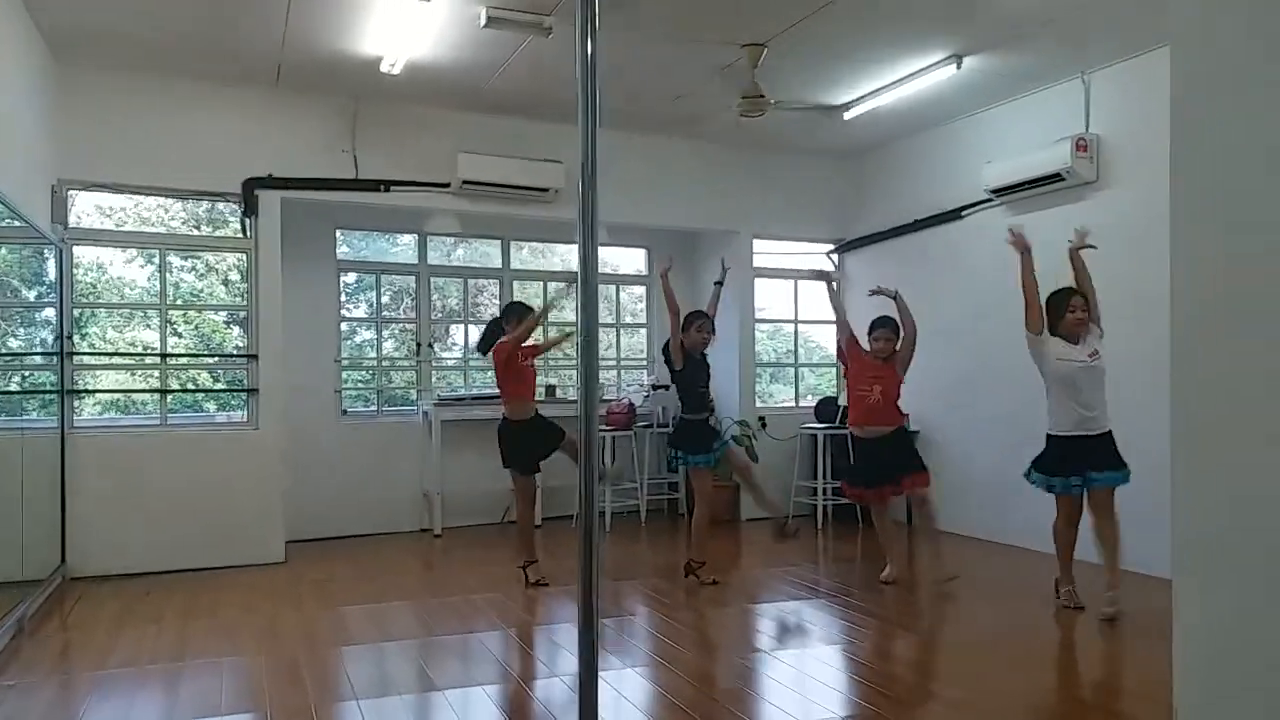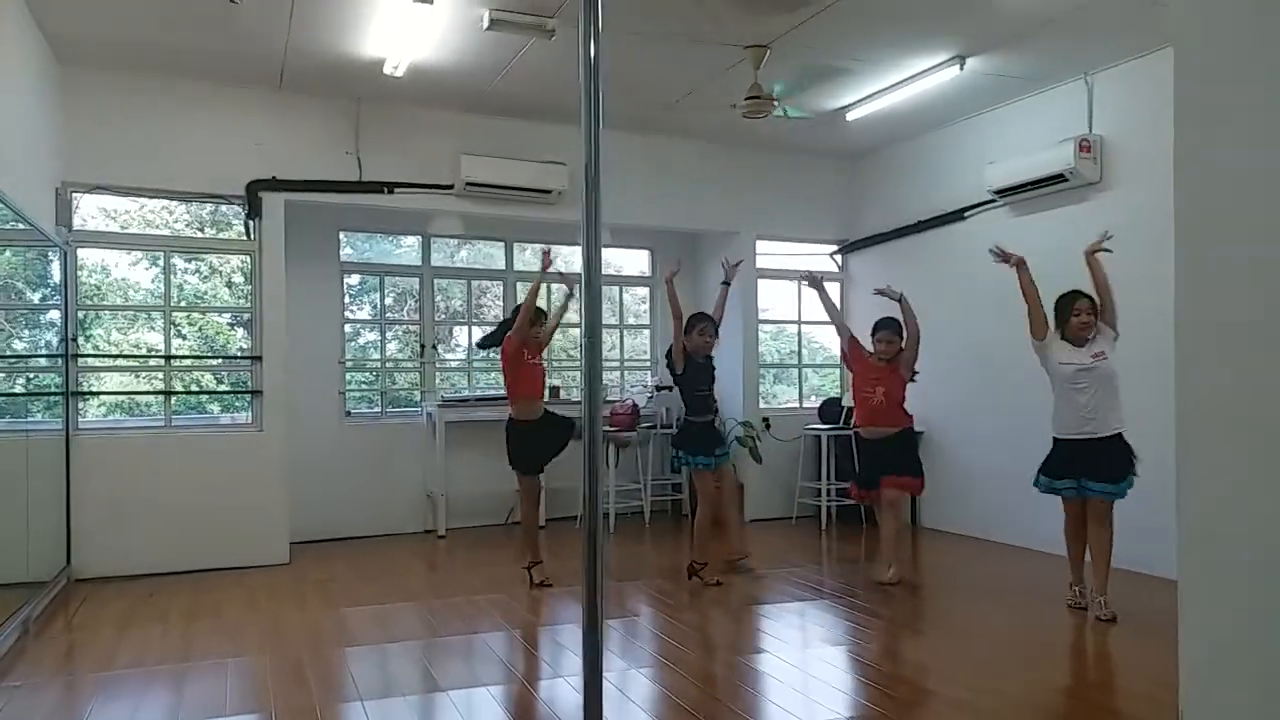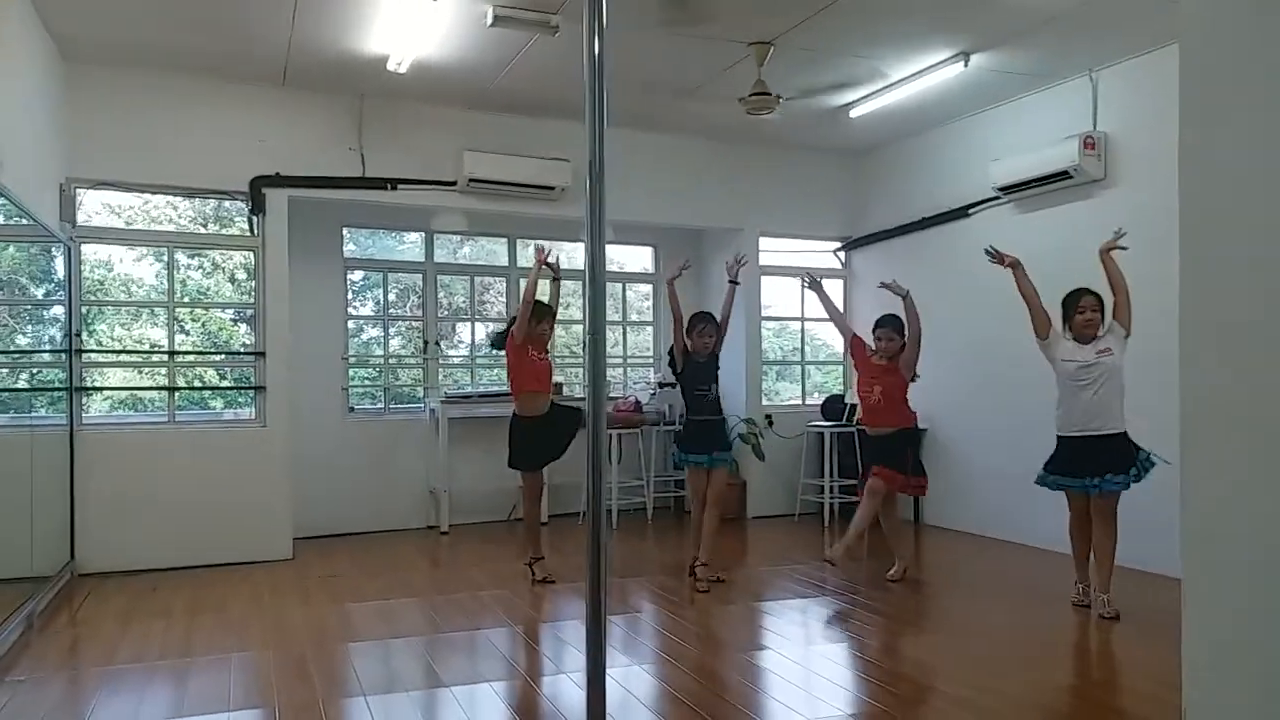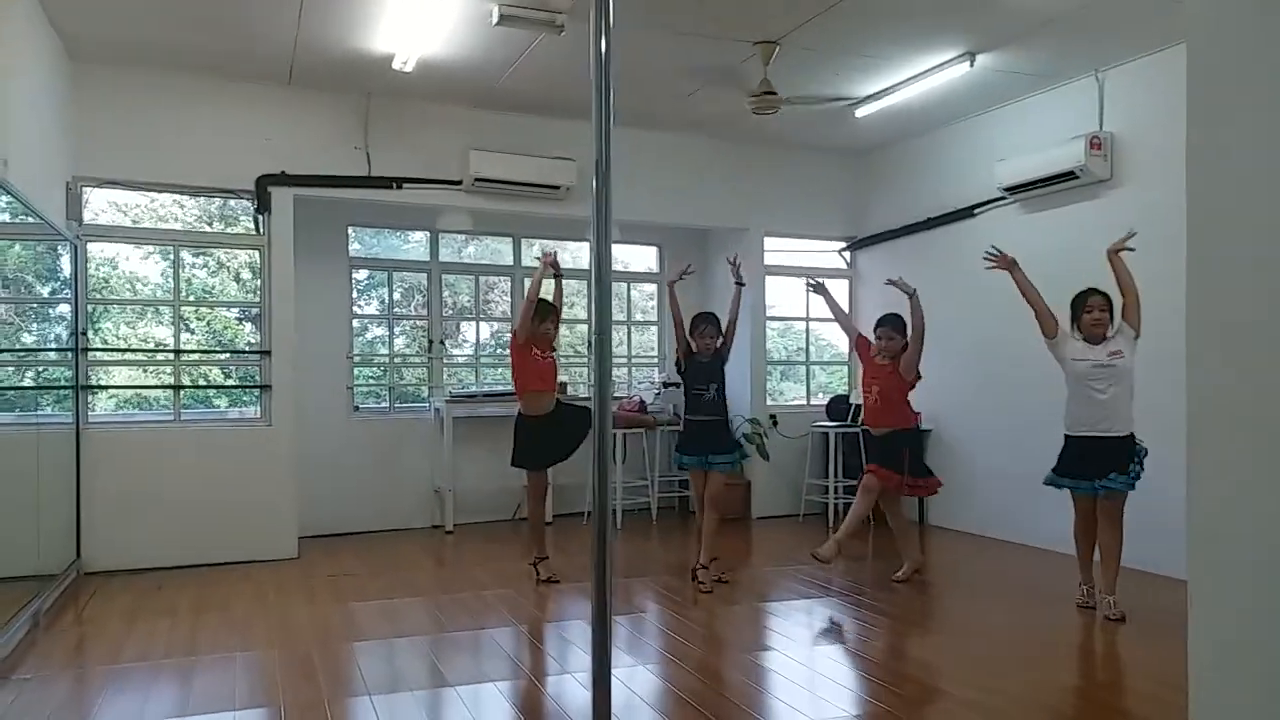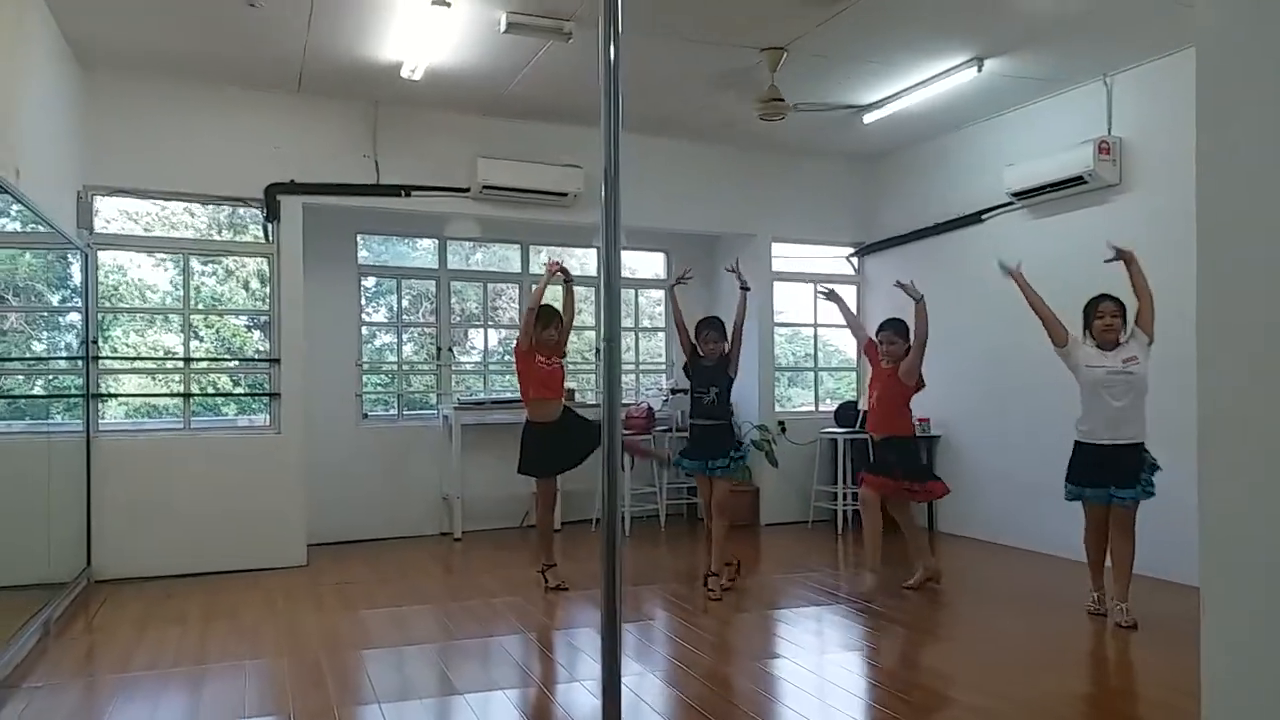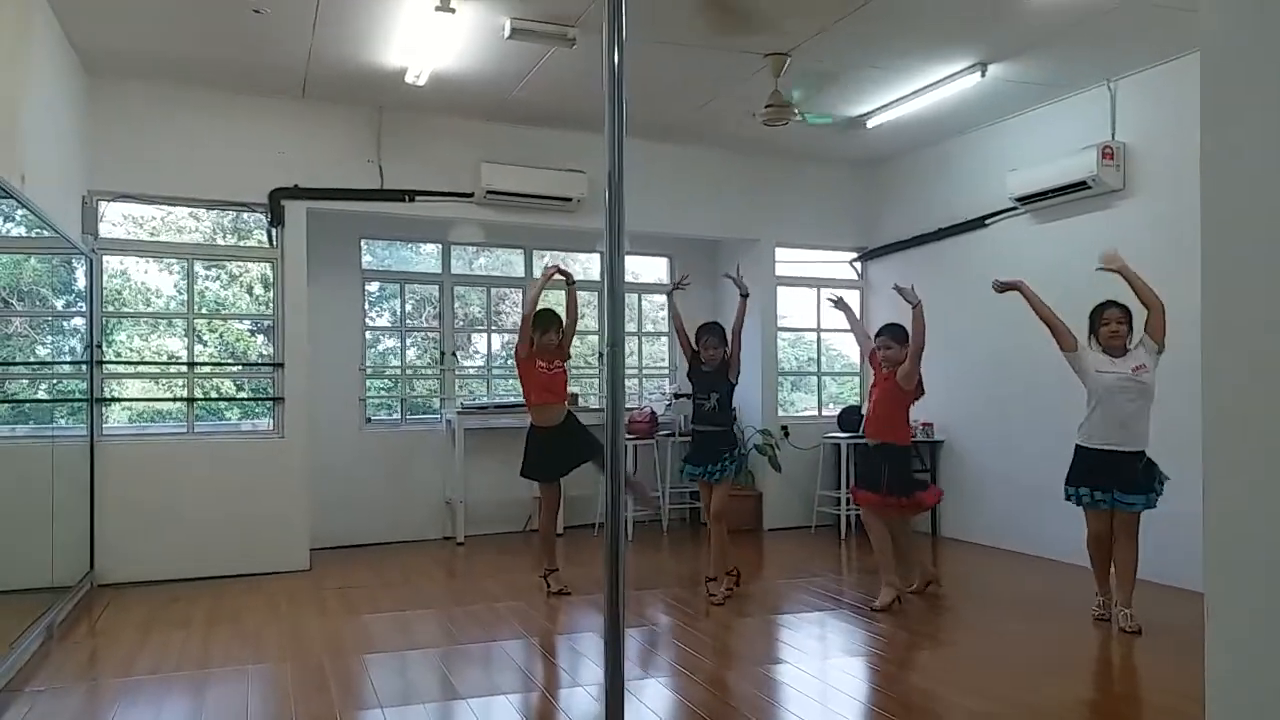
dt=0.1s
person 1, frame 1
left shoulder: (1094, 340)
right shoulder: (1046, 347)
left elbow: (1089, 294)
right elbow: (1031, 300)
left wrist: (1076, 254)
right wrist: (1025, 254)
left hip: (1099, 442)
right hip: (1062, 443)
left knee: (1104, 510)
right knee: (1067, 514)
left ankle: (1112, 588)
right ankle: (1065, 580)
person 1, frame 2
left shoulder: (1105, 343)
right shoulder: (1052, 351)
left elbow: (1106, 299)
right elbow: (1034, 307)
left wrist: (1091, 257)
right wrist: (1020, 268)
left hip: (1107, 443)
right hip: (1068, 446)
left knee: (1100, 518)
right knee: (1075, 518)
left ankle: (1099, 594)
right ankle: (1076, 584)
person 1, frame 3
left shoulder: (1114, 341)
right shoulder: (1057, 348)
left elbow: (1122, 295)
right elbow: (1034, 306)
left wrist: (1106, 254)
right wrist: (1017, 268)
left hip: (1112, 442)
right hip: (1072, 443)
left knee: (1104, 515)
right knee: (1080, 516)
left ankle: (1103, 592)
right ankle: (1082, 582)
person 1, frame 4
left shoulder: (1124, 342)
right shoulder: (1066, 348)
left elbow: (1132, 296)
right elbow: (1038, 306)
left wrist: (1115, 256)
right wrist: (1013, 269)
left hip: (1118, 443)
right hip: (1080, 443)
left knee: (1110, 516)
right knee: (1085, 516)
left ankle: (1107, 593)
right ankle: (1086, 582)
person 1, frame 5
left shoulder: (1138, 348)
right shoulder: (1078, 355)
left elbow: (1146, 301)
right elbow: (1047, 317)
left wrist: (1130, 262)
right wrist: (1020, 281)
left hip: (1129, 451)
right hip: (1090, 451)
left knee: (1122, 524)
right knee: (1096, 523)
left ankle: (1120, 600)
right ankle: (1097, 590)
person 1, frame 6
left shoulder: (1146, 354)
right shoulder: (1087, 361)
left elbow: (1156, 306)
right elbow: (1053, 322)
left wrist: (1124, 269)
right wrist: (1021, 288)
left hip: (1132, 458)
right hip: (1093, 456)
left knee: (1126, 530)
right knee: (1098, 531)
left ankle: (1124, 605)
right ankle: (1103, 594)
person 2, frame 1
left shoulder: (701, 357)
right shoulder: (678, 357)
left elbow: (710, 314)
right elbow: (675, 314)
left wrist: (719, 283)
right wrist: (664, 279)
left hip: (707, 427)
right hip: (691, 431)
left knee: (745, 470)
right knee: (704, 499)
left ankle: (778, 518)
right ankle: (695, 562)
person 2, frame 2
left shoulder: (707, 358)
right shoulder: (680, 360)
left elbow: (718, 317)
right elbow: (677, 319)
left wrist: (727, 282)
right wrist: (669, 282)
left hip: (712, 432)
right hip: (693, 434)
left knee: (729, 491)
right knee: (707, 500)
left ankle: (736, 553)
right ankle: (698, 563)
person 2, frame 3
left shoulder: (713, 358)
right shoulder: (681, 359)
left elbow: (725, 318)
right elbow: (677, 320)
left wrist: (733, 280)
right wrist: (671, 283)
left hip: (717, 432)
right hip: (695, 433)
left knee: (714, 500)
right knee: (702, 500)
left ankle: (701, 562)
right ankle: (700, 562)
person 2, frame 4
left shoulder: (721, 358)
right shoulder: (685, 360)
left elbow: (733, 321)
right elbow: (677, 321)
left wrist: (738, 283)
right wrist: (672, 286)
left hip: (719, 434)
right hip: (693, 434)
left knee: (711, 502)
right knee: (701, 503)
left ankle: (703, 564)
right ankle: (705, 563)
person 2, frame 5
left shoulder: (729, 363)
right shoulder: (693, 363)
left elbow: (738, 326)
right elbow: (679, 325)
left wrist: (743, 288)
right wrist: (672, 290)
left hip: (724, 438)
right hip: (699, 439)
left knee: (719, 507)
right knee: (710, 509)
left ankle: (716, 570)
right ankle: (724, 564)
person 2, frame 6
left shoulder: (730, 370)
right shoulder: (695, 368)
left elbow: (737, 331)
right elbow: (679, 329)
left wrist: (743, 296)
right wrist: (671, 296)
left hip: (724, 445)
right hip: (700, 445)
left knee: (716, 511)
right knee: (713, 513)
left ankle: (718, 575)
right ankle: (727, 571)
person 3, frame 1
left shoulder: (525, 351)
right shoulder: (503, 349)
left elbow: (545, 345)
right elbow: (529, 327)
left wrist: (571, 332)
right wrist: (556, 299)
left hip: (535, 421)
right hip: (515, 428)
left knee: (572, 445)
right knee: (526, 495)
right ankle: (529, 562)
person 3, frame 2
left shoulder: (536, 350)
right shoulder: (511, 348)
left elbow: (553, 324)
right elbow: (526, 310)
left wrist: (568, 294)
right wrist: (543, 271)
left hip: (545, 421)
right hip: (522, 428)
left knee: (579, 430)
right knee: (530, 496)
right ankle: (533, 563)
person 3, frame 3
left shoulder: (541, 345)
right shoulder: (517, 344)
left elbow: (550, 306)
right elbow: (526, 301)
left wrist: (555, 276)
right wrist: (538, 264)
left hip: (552, 415)
right hip: (527, 425)
left knee: (586, 419)
right knee: (532, 493)
right ankle: (535, 558)
person 3, frame 4
left shoulder: (548, 345)
right shoulder: (521, 345)
left elbow: (556, 310)
right elbow: (531, 303)
left wrist: (557, 277)
right wrist: (542, 268)
left hip: (556, 413)
right hip: (532, 423)
right knee: (537, 493)
right ankle: (540, 559)
person 3, frame 5
left shoulder: (557, 352)
right shoulder: (523, 351)
left elbow: (569, 316)
right elbow: (530, 311)
left wrist: (567, 281)
right wrist: (547, 276)
left hip: (567, 422)
right hip: (539, 432)
right knee: (546, 500)
left ankle: (661, 457)
right ankle: (548, 566)
person 3, frame 6
left shoulder: (561, 355)
right shoulder: (527, 358)
left elbow: (572, 320)
right elbow: (527, 317)
left wrist: (570, 285)
right wrist: (543, 280)
left hip: (570, 427)
right hip: (544, 436)
right knee: (550, 504)
left ankle: (649, 501)
right ankle: (550, 571)
person 4, frame 1
left shoulder: (898, 366)
right shoulder: (856, 360)
left elbow: (911, 333)
right elbow: (842, 322)
left wrist: (896, 298)
right wrist: (830, 286)
left hip: (895, 440)
right hip: (863, 443)
left knee: (918, 494)
right knee: (878, 506)
left ankle: (937, 558)
right ankle: (893, 562)
person 4, frame 2
left shoulder: (902, 367)
right shoulder: (859, 360)
left elbow: (915, 335)
right elbow: (839, 324)
left wrist: (900, 300)
right wrist: (820, 290)
left hip: (898, 440)
right hip: (867, 442)
left knee: (892, 499)
right knee: (879, 504)
left ankle: (887, 564)
right ankle: (894, 565)
person 4, frame 3
left shoulder: (903, 366)
right shoulder: (863, 358)
left elbow: (916, 333)
right elbow: (841, 323)
left wrist: (905, 296)
right wrist: (820, 291)
left hip: (900, 439)
right hip: (873, 440)
left knee: (874, 491)
right knee: (886, 504)
left ankle: (842, 547)
right ankle: (902, 560)
person 4, frame 4
left shoulder: (905, 364)
right shoulder: (869, 357)
left elbow: (919, 334)
right elbow: (847, 325)
left wrist: (911, 296)
right wrist: (825, 295)
left hip: (900, 440)
right hip: (877, 440)
left knee: (868, 488)
right knee: (889, 503)
left ankle: (834, 544)
right ankle: (913, 559)
person 4, frame 5
left shoulder: (907, 370)
right shoulder: (877, 361)
left elbow: (921, 339)
right elbow: (858, 331)
left wrist: (918, 300)
right wrist: (839, 302)
left hip: (900, 447)
right hip: (882, 447)
left knee: (868, 498)
right knee: (899, 509)
left ankle: (872, 569)
right ankle: (927, 566)
person 4, frame 6
left shoulder: (906, 375)
right shoulder: (880, 368)
left elbow: (919, 345)
right elbow: (863, 340)
left wrist: (916, 305)
right wrist: (848, 311)
left hip: (893, 453)
right hip: (877, 452)
left knee: (873, 516)
right knee: (891, 520)
left ankle: (890, 586)
right ankle: (925, 571)
